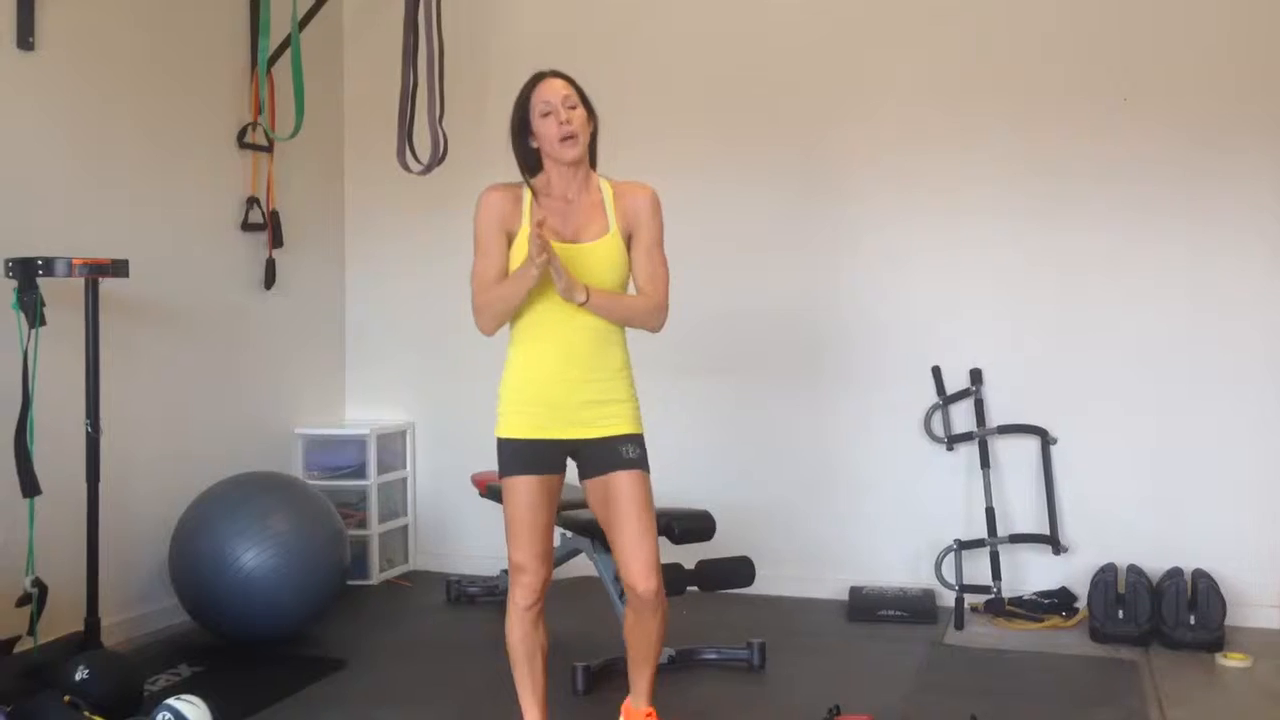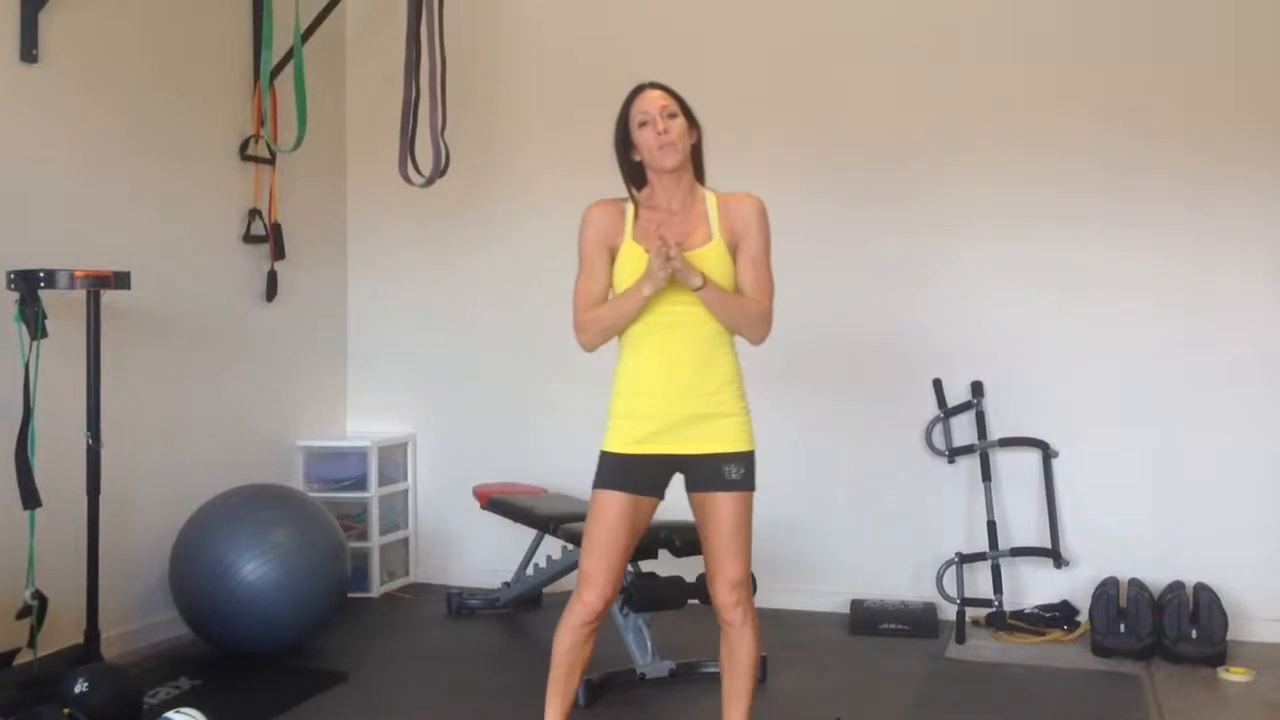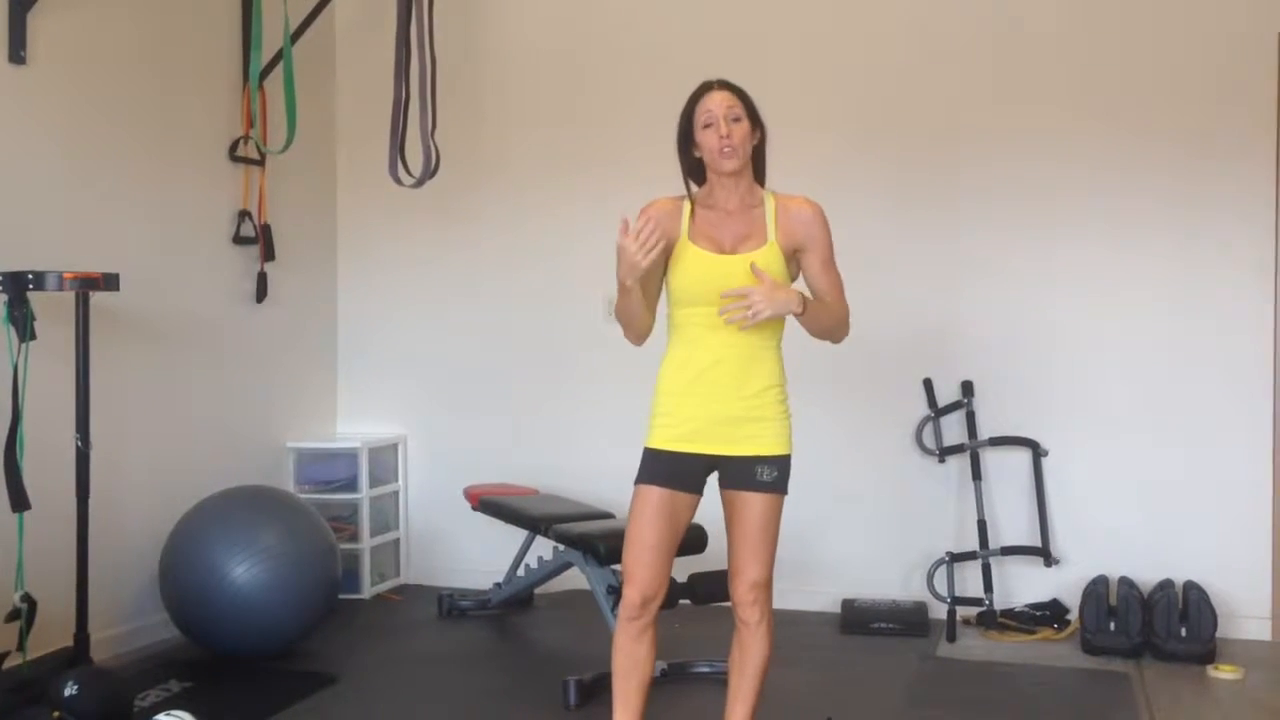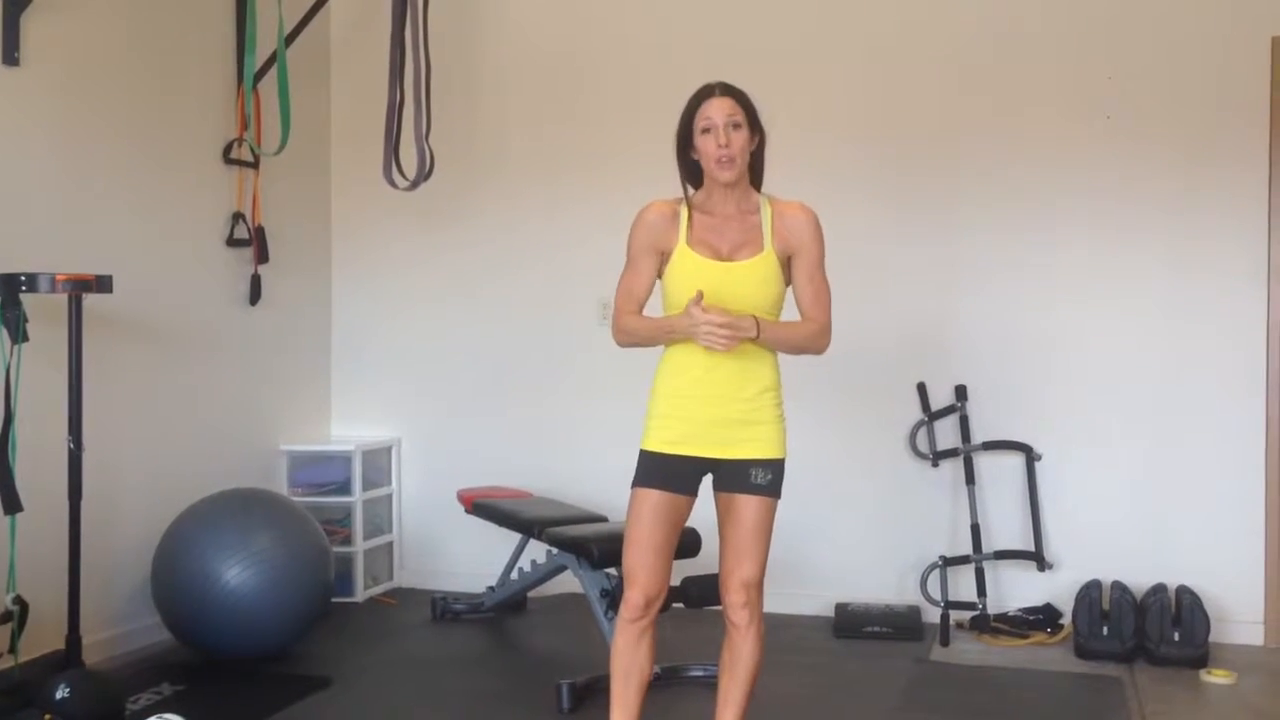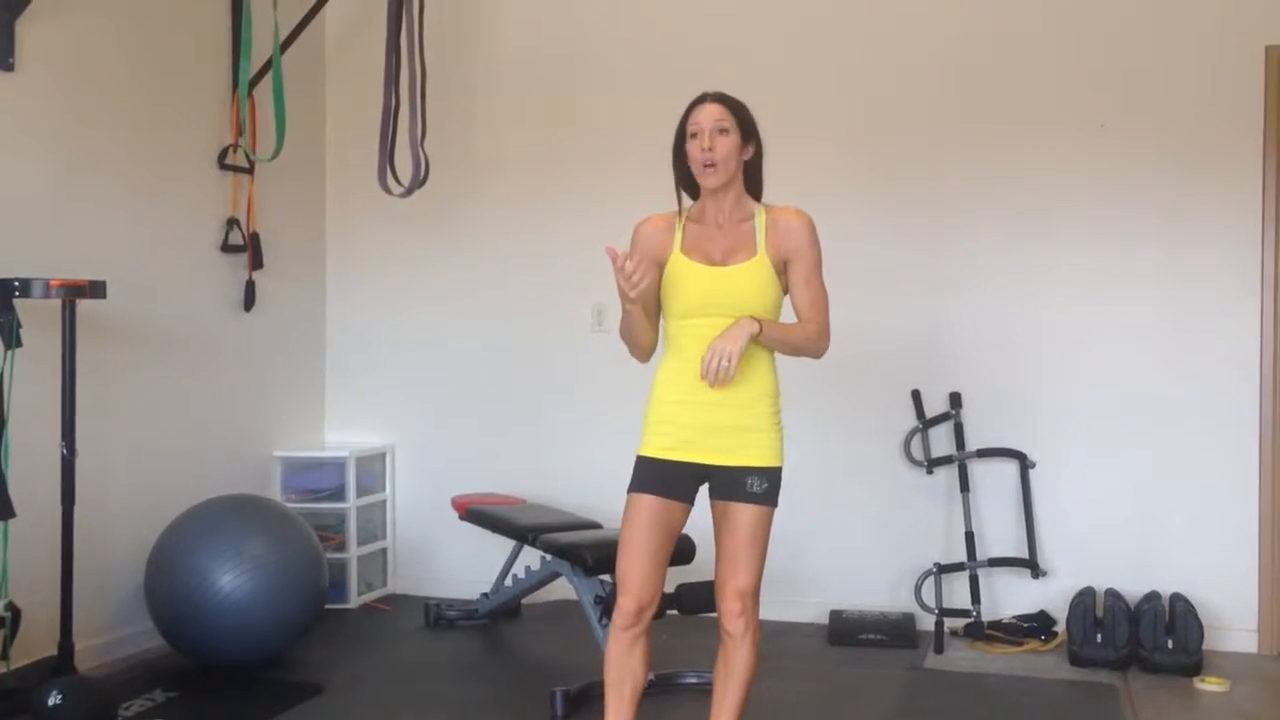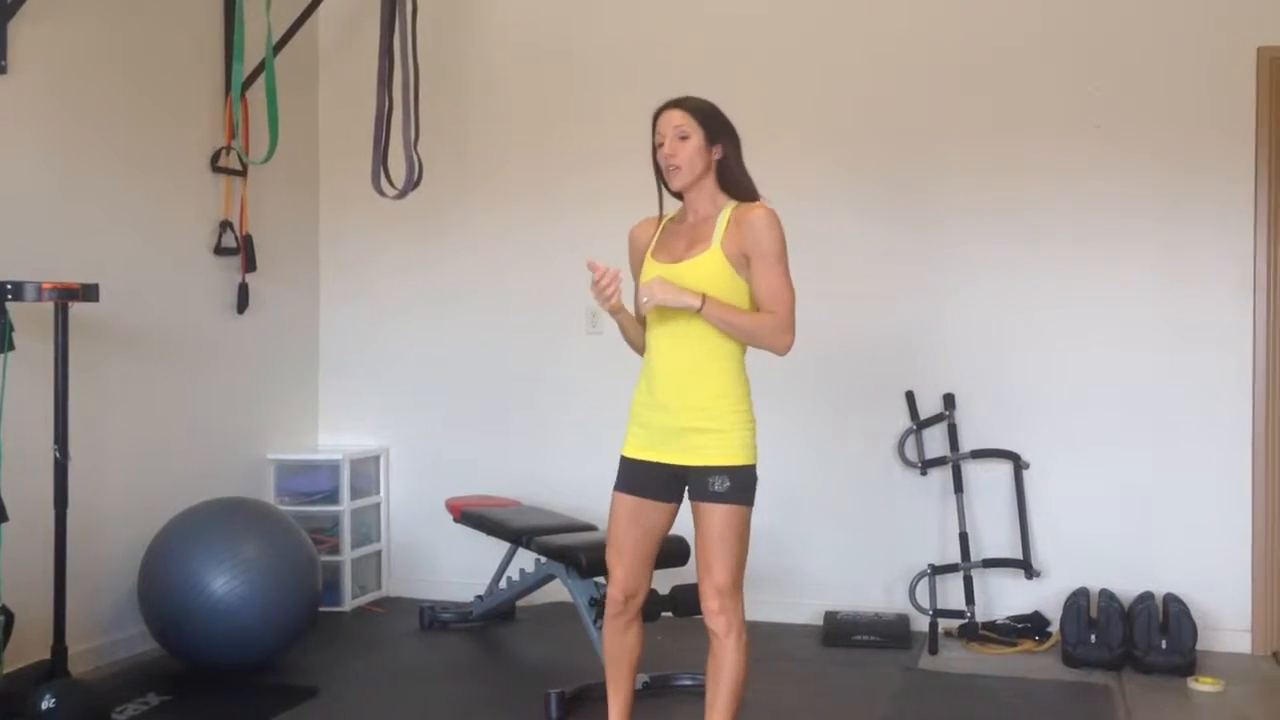
dt=0.7s
person 1, frame 1
left shoulder: (634, 201)
right shoulder: (502, 204)
left elbow: (654, 311)
right elbow: (486, 315)
left wrist: (575, 288)
right wrist: (534, 268)
left hip: (609, 413)
right hip: (530, 412)
left knee: (645, 583)
right knee: (528, 582)
person 1, frame 2
left shoulder: (739, 211)
right shoulder: (606, 219)
left elbow: (757, 323)
right elbow: (587, 331)
left wrist: (692, 275)
right wrist: (650, 281)
left hip: (718, 427)
right hip: (636, 429)
left knee: (733, 597)
right knee: (592, 597)
person 1, frame 3
left shoulder: (798, 217)
right shoulder: (664, 217)
left elbow: (838, 325)
right elbow: (636, 332)
left wrist: (792, 303)
right wrist: (630, 279)
left hip: (758, 429)
right hip: (678, 425)
left knee: (751, 599)
right knee: (639, 595)
person 1, frame 4
left shoulder: (793, 222)
right shoulder: (659, 221)
left elbow: (817, 333)
right elbow: (623, 327)
left wrist: (749, 326)
right wrist: (683, 325)
left hip: (753, 433)
right hip: (673, 429)
left knee: (742, 600)
right knee: (639, 597)
person 1, frame 5
left shoulder: (788, 228)
right shoulder: (657, 232)
left elbow: (816, 338)
right elbow: (642, 348)
left wrist: (750, 325)
right wrist: (630, 302)
left hip: (748, 442)
right hip: (670, 437)
left knee: (737, 610)
right knee: (632, 605)
person 1, frame 6
left shoulder: (753, 222)
right shoulder: (646, 234)
left elbow: (780, 334)
left wrist: (692, 297)
right wrist: (617, 309)
left hip: (718, 439)
right hip: (649, 437)
left knee: (719, 607)
right knee: (621, 595)
